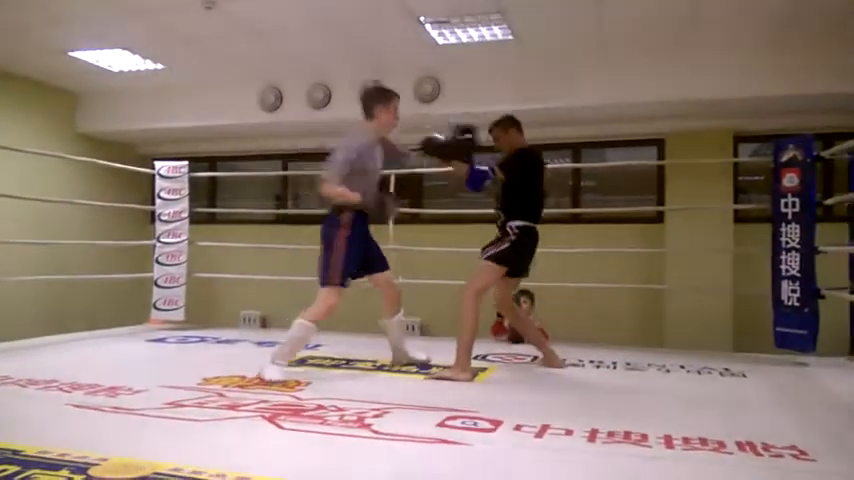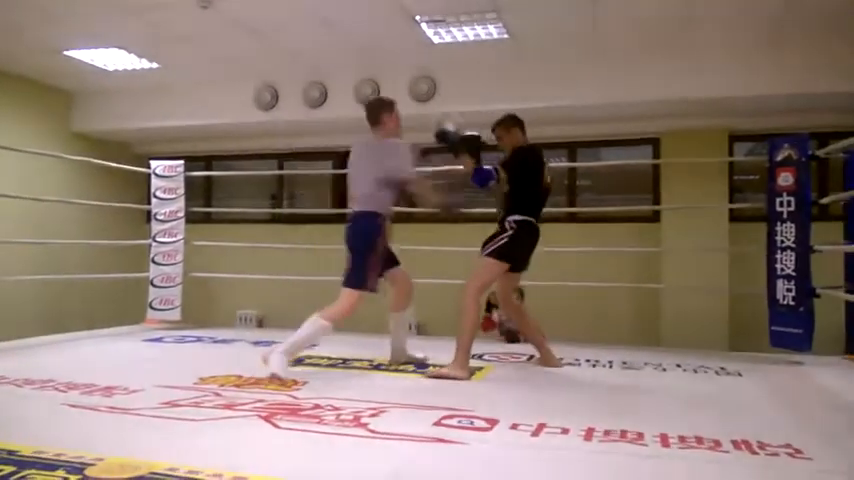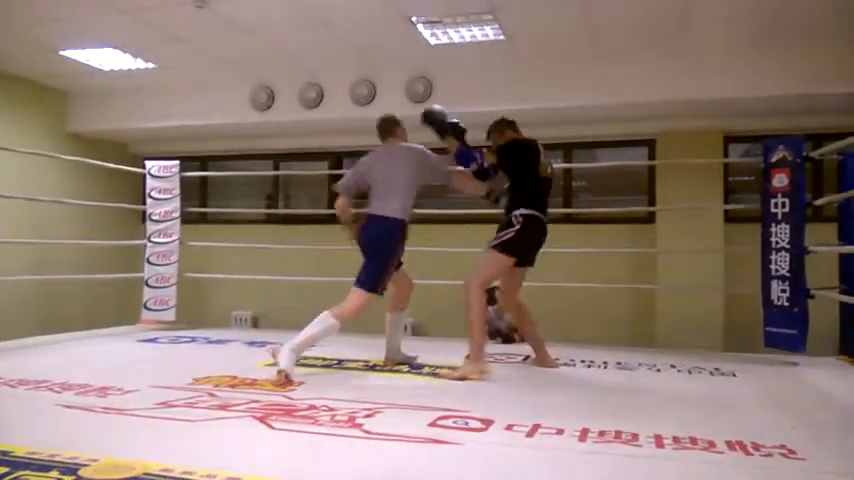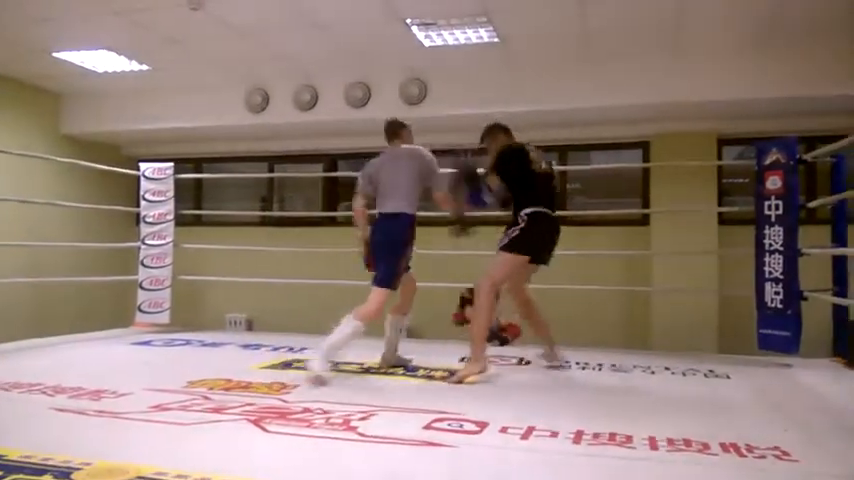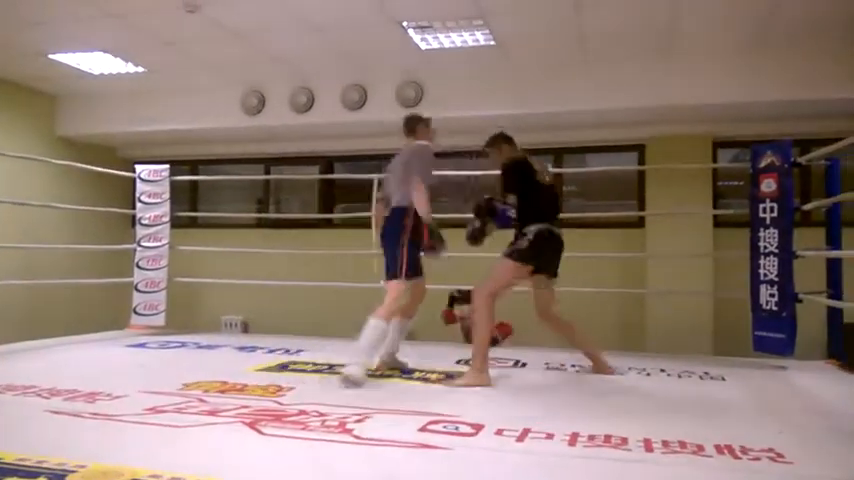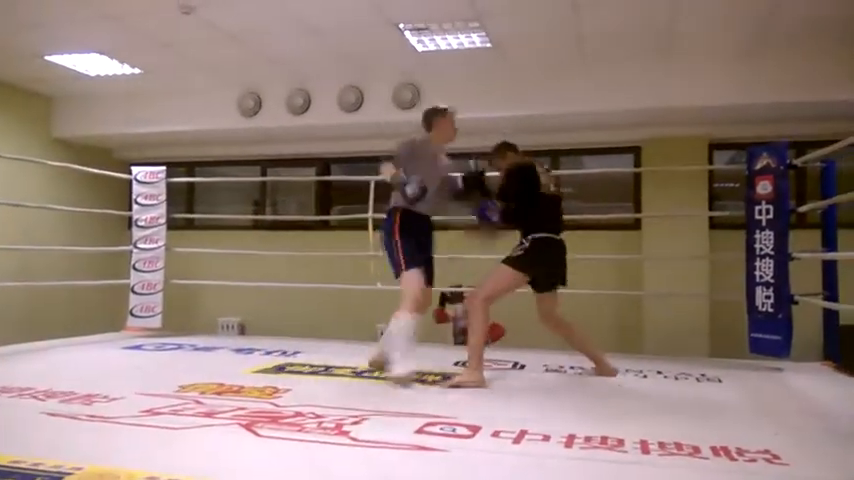
dt=0.1s
person 1, frame 1
left shoulder: (380, 143)
right shoulder: (357, 144)
left elbow: (407, 159)
right elbow: (328, 188)
right wrist: (368, 200)
left hip: (358, 226)
right hip: (343, 226)
left knee: (391, 289)
right knee: (327, 302)
left ankle: (400, 351)
right ankle: (277, 360)
person 1, frame 2
left shoulder: (359, 149)
right shoulder: (388, 148)
right elbow: (414, 183)
right wrist: (441, 202)
left hip: (364, 225)
right hip: (371, 228)
left knee: (404, 284)
right knee: (347, 304)
left ankle: (399, 350)
right ankle: (282, 353)
person 1, frame 3
left shoulder: (365, 162)
right shoulder: (419, 153)
left elbow: (341, 204)
right elbow: (458, 180)
left wrist: (353, 230)
right wrist: (486, 191)
left hip: (370, 228)
right hip: (390, 231)
left knee: (404, 284)
right knee: (355, 305)
left ankle: (393, 351)
right ankle: (291, 351)
person 1, frame 4
left shoulder: (374, 165)
right shoulder: (420, 154)
left elbow: (359, 205)
right elbow: (440, 195)
left wrist: (366, 239)
left hip: (381, 228)
right hip: (400, 228)
left knee: (409, 287)
right knee: (375, 305)
left ankle: (390, 354)
right ankle: (321, 358)
person 1, frame 5
left shoulder: (399, 160)
right shoulder: (423, 151)
right elbow: (417, 186)
right wrist: (428, 225)
left hip: (394, 225)
right hip: (405, 225)
left knee: (417, 293)
right knee: (395, 299)
left ankle: (388, 355)
right ankle: (357, 365)
person 1, frame 6
left shoulder: (443, 162)
right shoulder: (413, 146)
left elbow: (450, 191)
right elbow: (386, 168)
right wrist: (400, 181)
left hip: (421, 227)
right hip: (401, 223)
left knee: (423, 298)
right knee: (414, 289)
left ankle: (383, 355)
right ankle: (400, 360)
person 2, frame 1
left shoulder: (526, 156)
right shoulder: (527, 161)
left elbow: (479, 180)
left wrist: (451, 159)
left hip: (516, 235)
right hip: (522, 237)
left knee: (472, 291)
right knee: (502, 301)
left ankle: (461, 366)
right ankle: (550, 356)
person 2, frame 2
left shoulder: (526, 154)
right shoulder: (528, 158)
left elbow: (485, 179)
left wrist: (461, 153)
left hip: (515, 230)
right hip: (523, 233)
left knee: (473, 288)
right knee: (505, 297)
left ankle: (460, 364)
right ankle: (547, 355)
person 2, frame 3
left shoulder: (521, 146)
right shoulder: (534, 154)
left elbow: (475, 161)
left wrist: (446, 134)
left hip: (522, 224)
right hip: (533, 226)
left knee: (476, 284)
right knee: (509, 295)
left ankle: (476, 361)
right ankle: (542, 355)
person 2, frame 4
left shoulder: (509, 152)
right shoulder: (535, 159)
left elbow: (496, 187)
left hip: (531, 224)
right hip: (547, 226)
left knee: (486, 286)
right knee: (515, 289)
left ankle: (476, 361)
right ankle: (551, 349)
person 2, frame 5
left shoulder: (514, 166)
right shoulder: (536, 168)
left elbow: (510, 214)
left wrist: (483, 215)
right wrist: (492, 207)
left hip: (535, 238)
right hip: (550, 240)
left knee: (483, 293)
right knee: (545, 312)
left ankle: (478, 371)
right ankle: (598, 361)
person 2, frame 6
left shoulder: (517, 172)
right shoulder: (540, 178)
left elbow: (497, 211)
left hip: (535, 247)
right hip: (554, 249)
left knee: (478, 298)
right knee: (549, 315)
left ankle: (474, 371)
right ankle: (602, 364)
